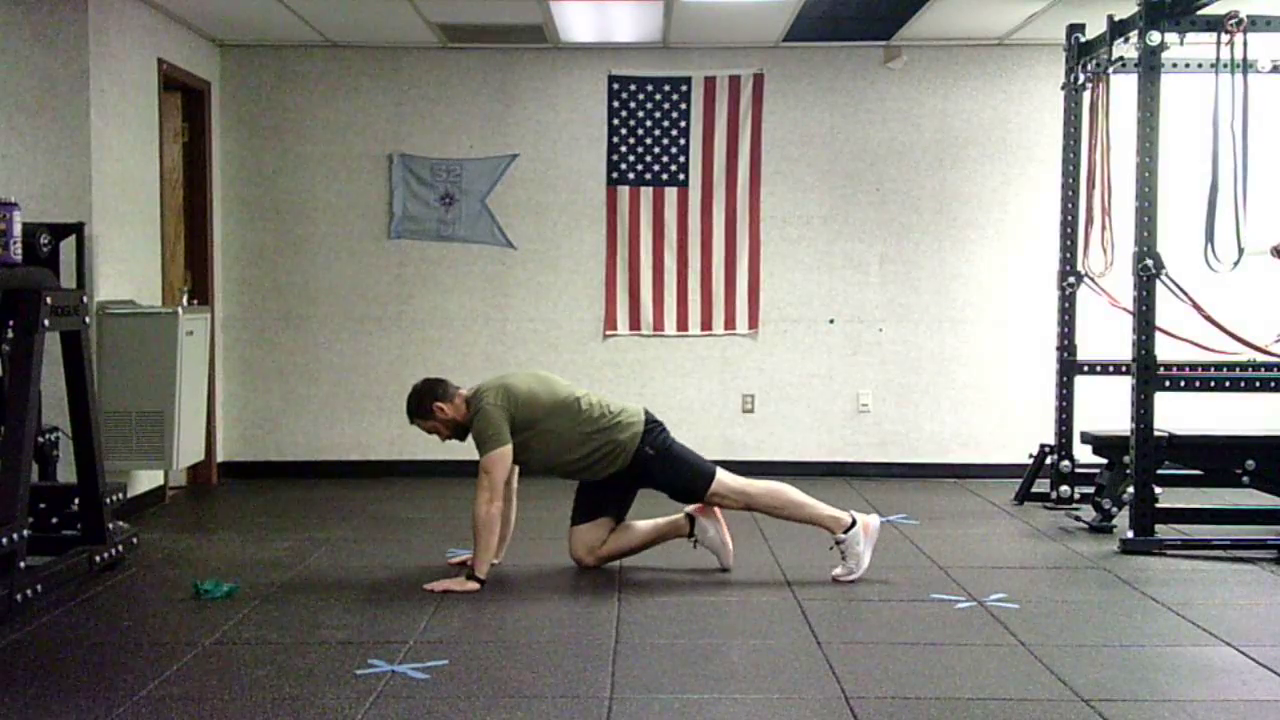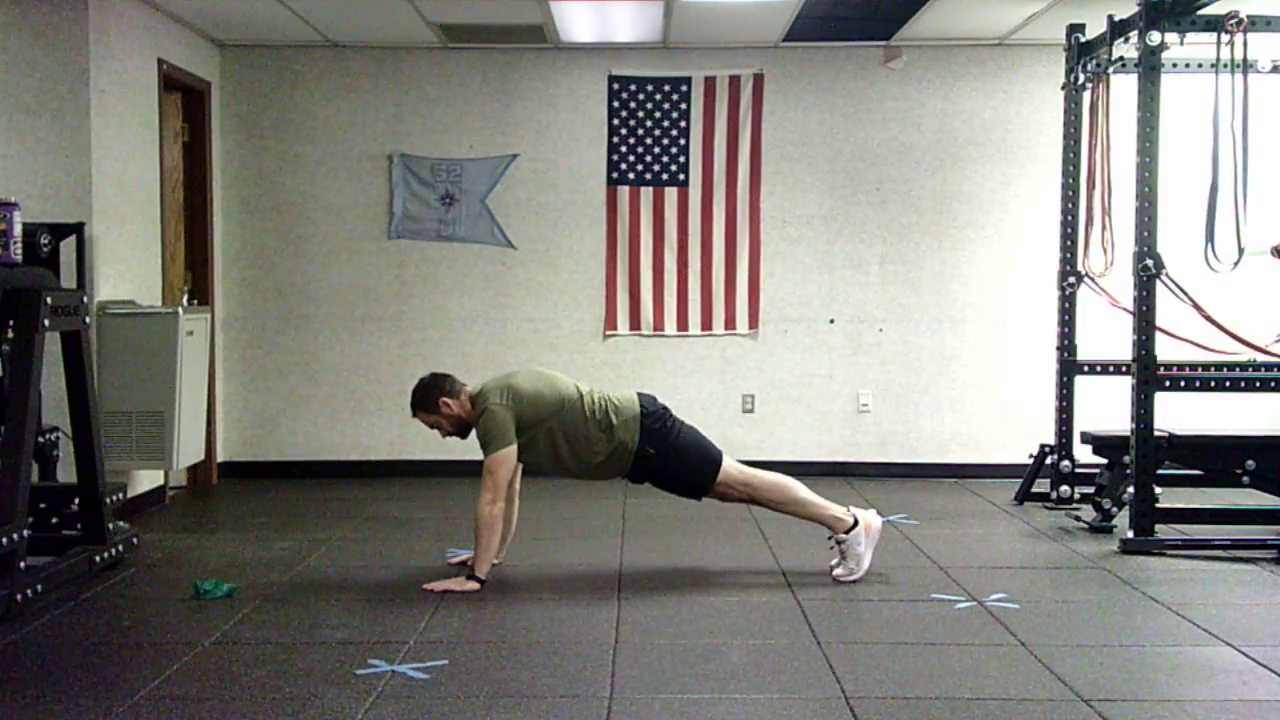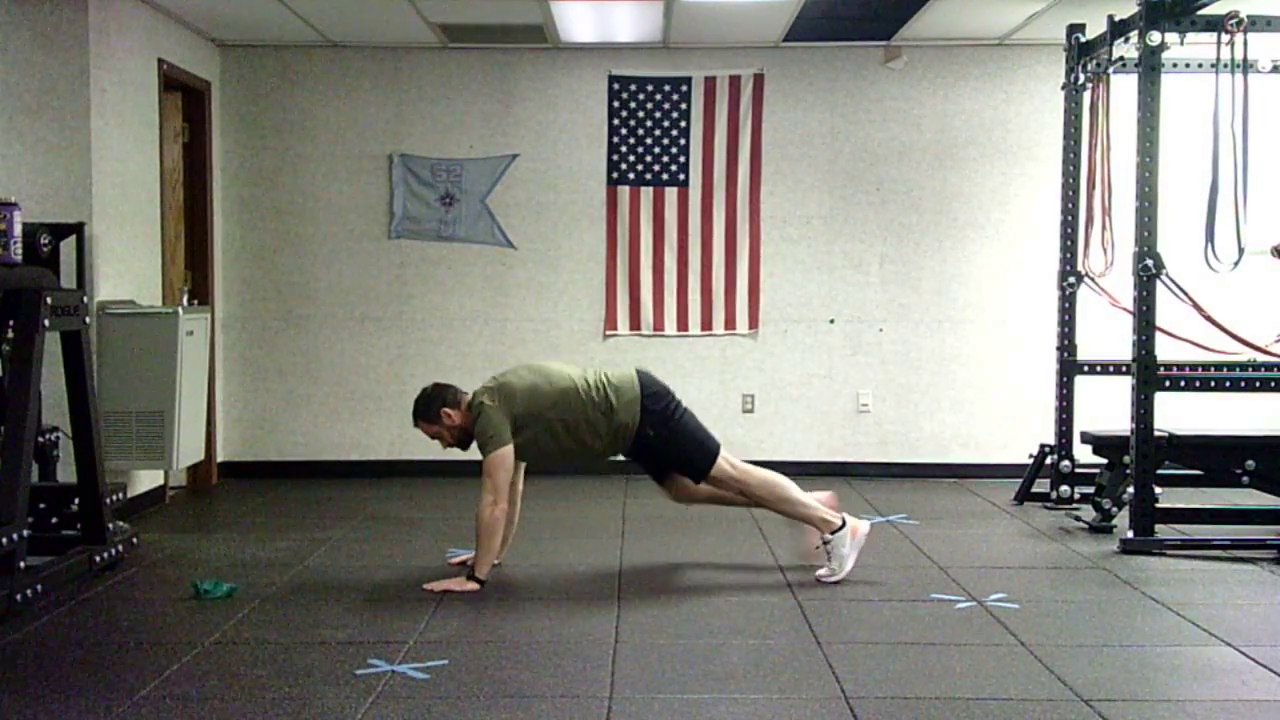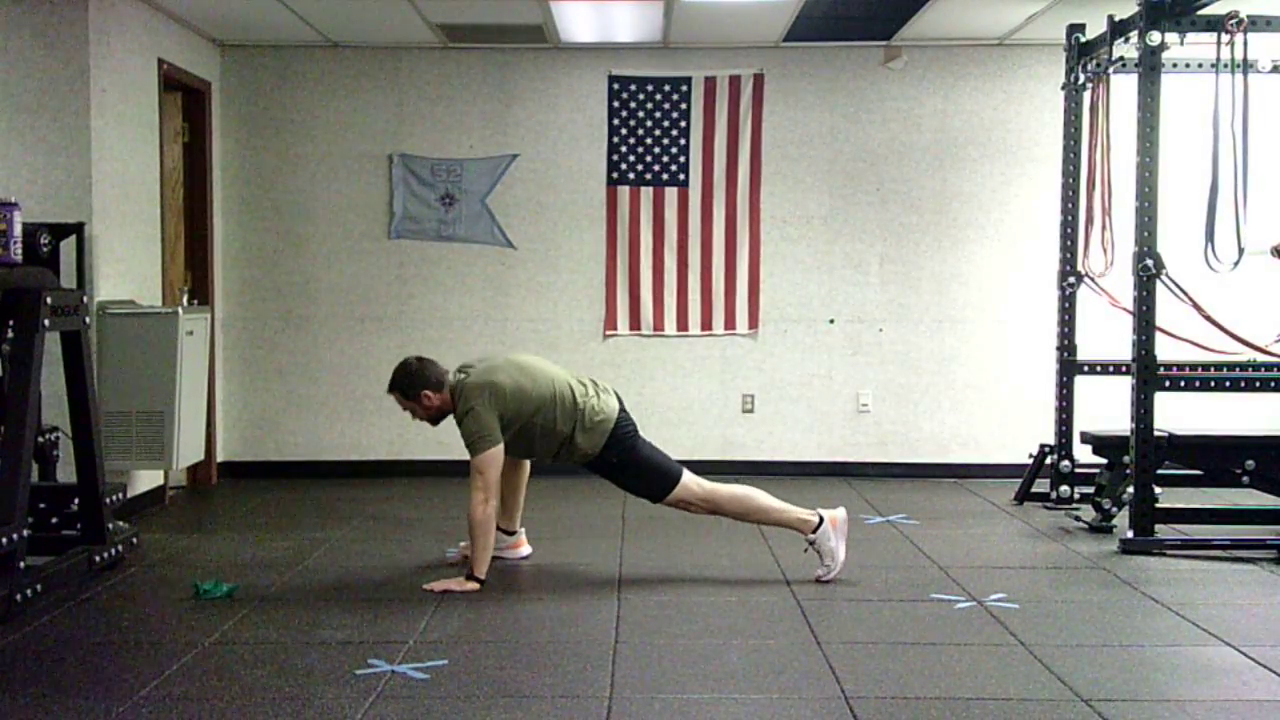
dt=0.7s
person 1, frame 1
left shoulder: (486, 411)
right shoulder: (495, 403)
left elbow: (490, 499)
right elbow: (507, 490)
left wrist: (476, 575)
right wrist: (494, 553)
left hip: (634, 442)
right hip: (614, 453)
left knee: (732, 492)
right knee: (586, 552)
left ankle: (850, 525)
right ankle: (691, 524)
person 1, frame 2
left shoulder: (492, 411)
right shoulder: (500, 401)
left elbow: (492, 499)
right elbow: (510, 492)
left wrist: (476, 575)
right wrist: (494, 553)
left hip: (639, 434)
right hip: (634, 434)
left knee: (739, 483)
right knee: (734, 488)
left ankle: (850, 526)
right ankle: (848, 517)
person 1, frame 3
left shoulder: (488, 414)
right shoulder: (498, 404)
left elbow: (495, 500)
right elbow: (512, 489)
left wrist: (476, 576)
right wrist: (493, 554)
left hip: (637, 408)
right hip: (631, 397)
left knee: (729, 476)
right knee: (684, 489)
left ankle: (839, 529)
right ankle: (810, 505)
person 1, frame 4
left shoulder: (473, 407)
right shoulder: (468, 376)
left elbow: (484, 496)
left wrist: (475, 576)
right wrist: (488, 536)
left hip: (602, 436)
right hip: (597, 406)
left knee: (699, 496)
left ankle: (817, 523)
right ankle: (512, 538)
